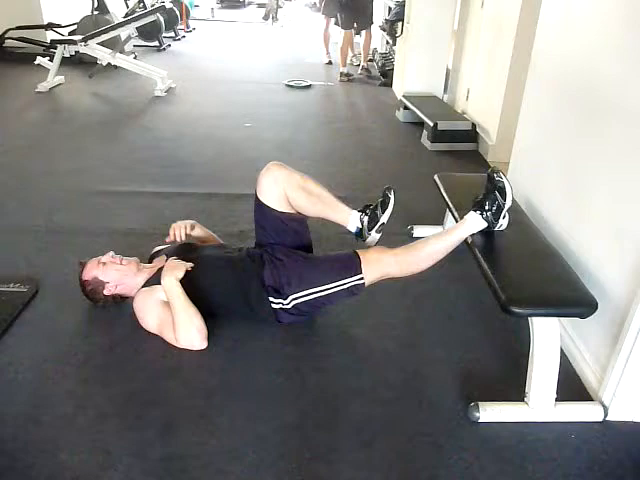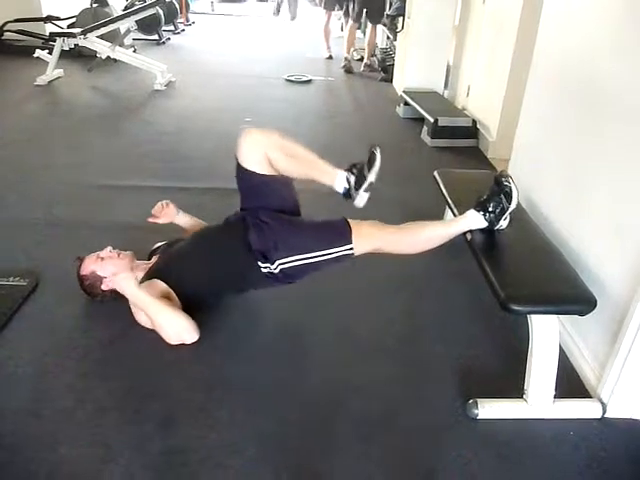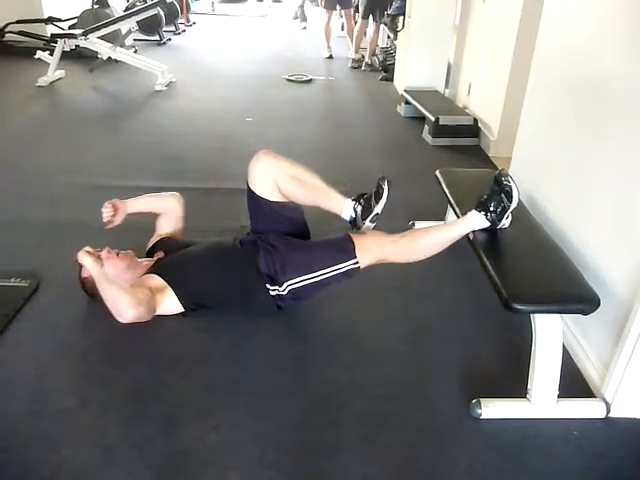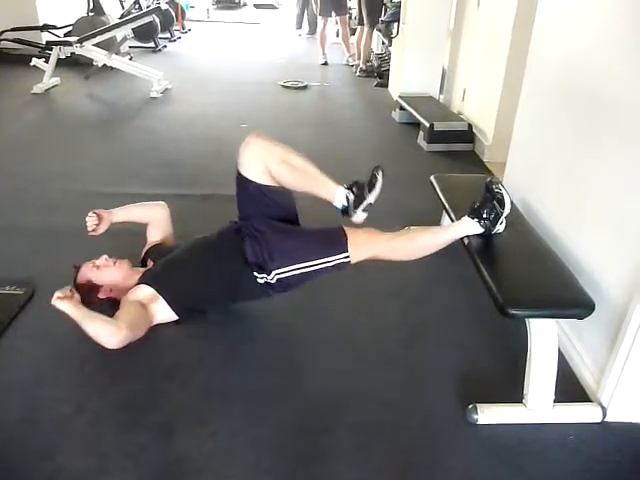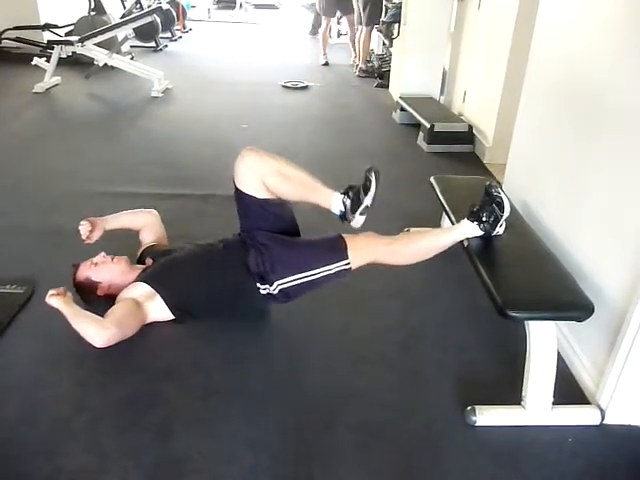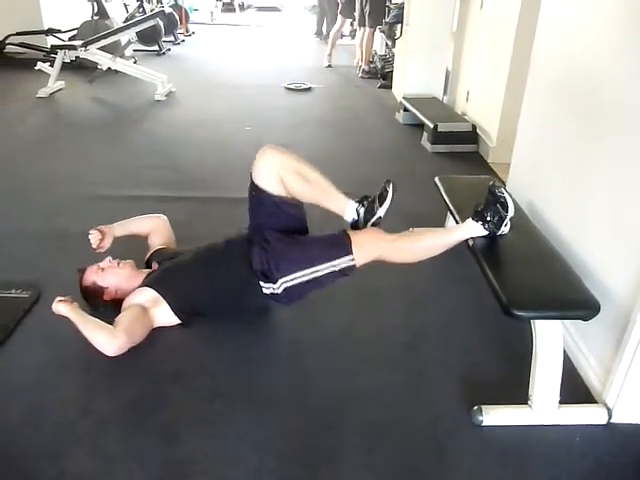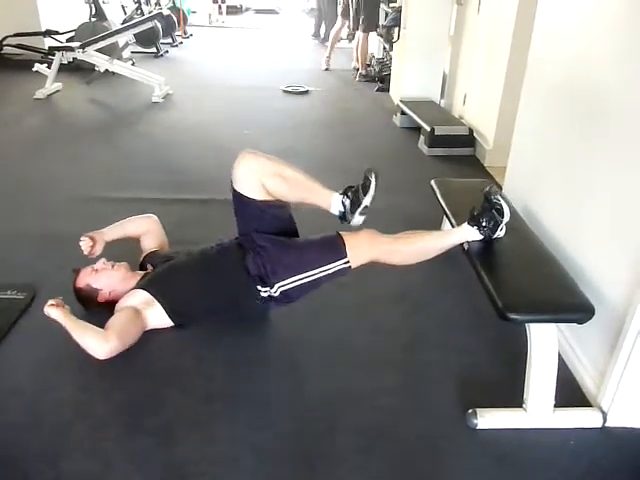
dt=0.7s
person 1, frame 1
left shoulder: (160, 255)
right shoulder: (148, 301)
right elbow: (195, 340)
left wrist: (193, 229)
right wrist: (172, 285)
left hip: (268, 257)
right hip: (278, 290)
left knee: (274, 175)
right knee: (384, 261)
left ankle: (359, 222)
right ankle: (476, 220)
person 1, frame 2
left shoulder: (161, 255)
right shoulder: (144, 299)
right elbow: (186, 335)
left wrist: (179, 217)
right wrist: (133, 291)
left hip: (254, 226)
right hip: (267, 252)
left knee: (255, 140)
right knee: (372, 234)
left ankle: (345, 182)
right ankle: (476, 219)
person 1, frame 3
left shoulder: (161, 247)
right shoulder: (148, 291)
left elbow: (173, 200)
right elbow: (128, 311)
left wrist: (124, 206)
right wrist: (92, 267)
left hip: (265, 246)
right hip: (275, 277)
left knee: (265, 164)
right knee: (380, 246)
left ankle: (352, 211)
right ankle: (478, 219)
person 1, frame 4
left shoulder: (152, 254)
right shoulder: (137, 302)
left elbow: (160, 209)
right elbow: (116, 336)
left wrist: (110, 215)
right wrist: (71, 307)
left hip: (254, 235)
right hip: (264, 263)
left knee: (256, 148)
right knee: (372, 242)
left ankle: (344, 199)
right ankle: (471, 225)
person 1, frame 5
left shoulder: (150, 256)
right shoulder: (136, 299)
left elbow: (150, 215)
right elbow: (103, 335)
left wrist: (100, 223)
right wrist: (64, 304)
left hip: (257, 246)
right hip: (266, 274)
left knee: (251, 162)
right knee: (371, 246)
left ankle: (343, 204)
right ankle: (471, 227)
person 1, frame 6
left shoulder: (157, 260)
right shoulder: (141, 303)
left elbow: (158, 220)
right elbow: (114, 343)
left wrist: (110, 230)
right wrist: (72, 312)
left hip: (263, 246)
right hip: (271, 276)
left knee: (270, 159)
right knee: (378, 243)
left ankle: (354, 213)
right ankle: (475, 226)
person 1, frame 7
left shoulder: (152, 261)
right shoulder: (135, 306)
left elbow: (149, 220)
right elbow: (105, 346)
left wrist: (100, 235)
right wrist: (63, 315)
left hip: (254, 251)
right hip: (264, 278)
left knee: (249, 164)
right knee: (371, 245)
left ankle: (342, 206)
right ankle: (471, 230)
